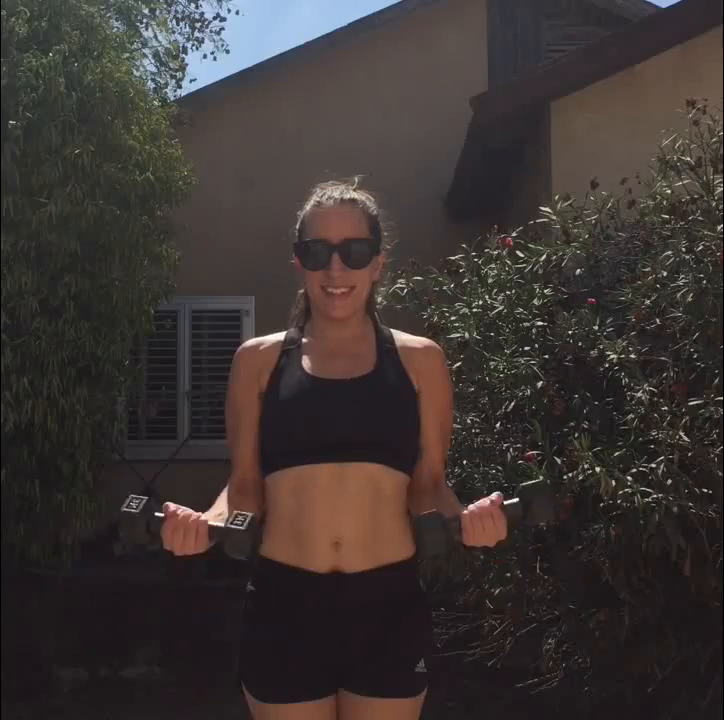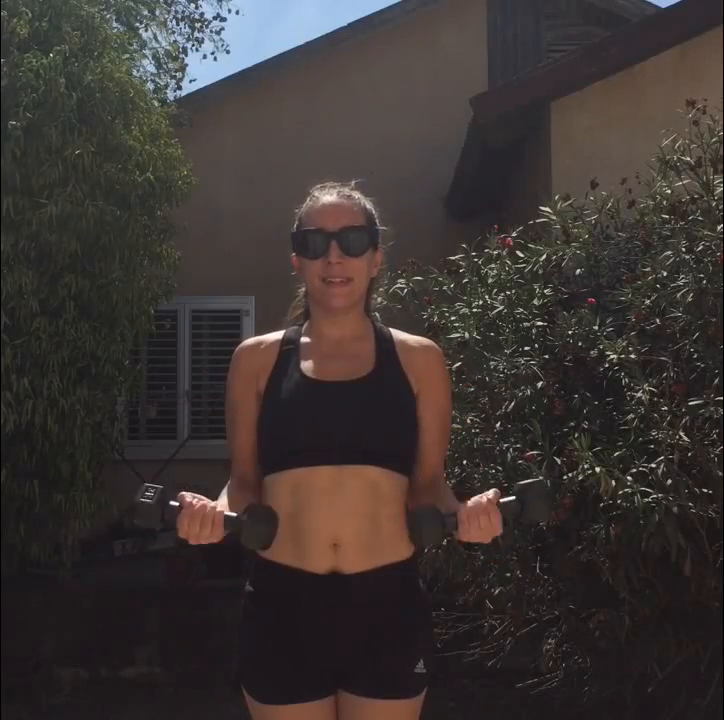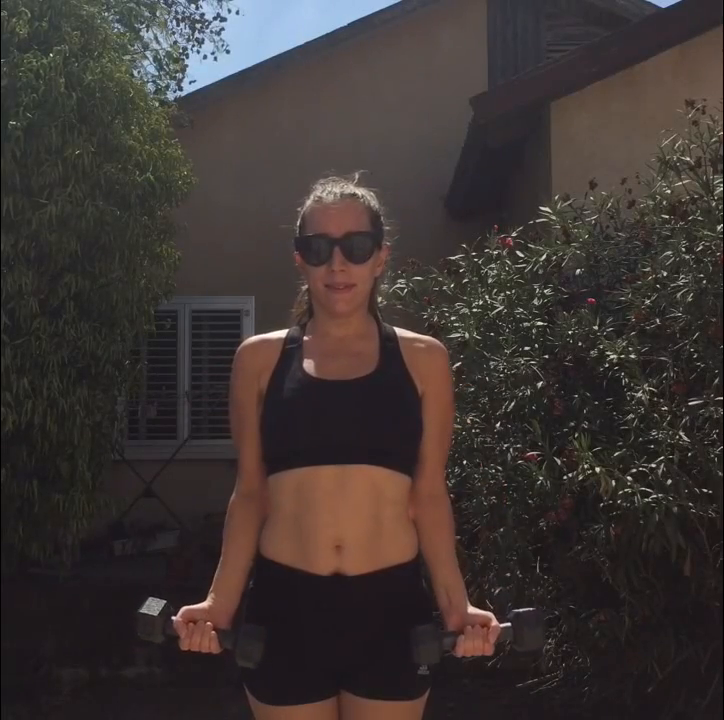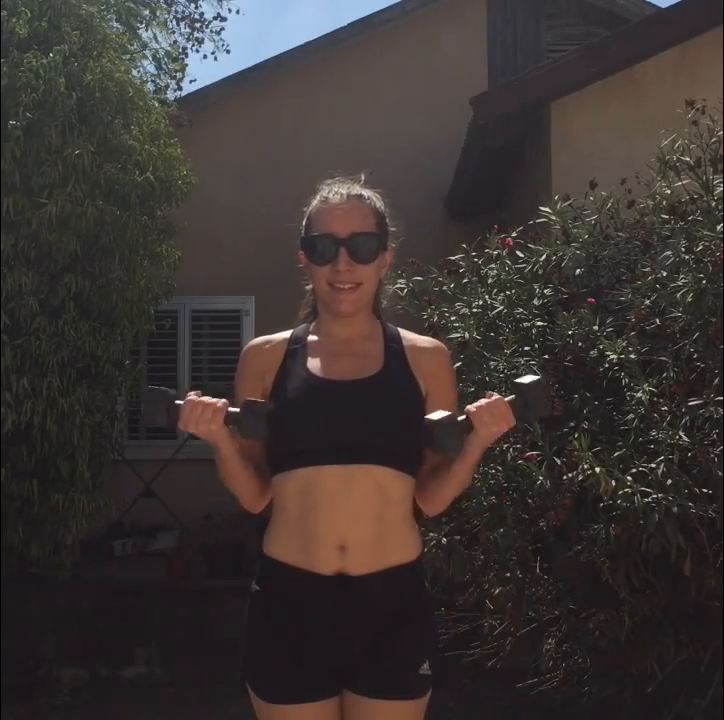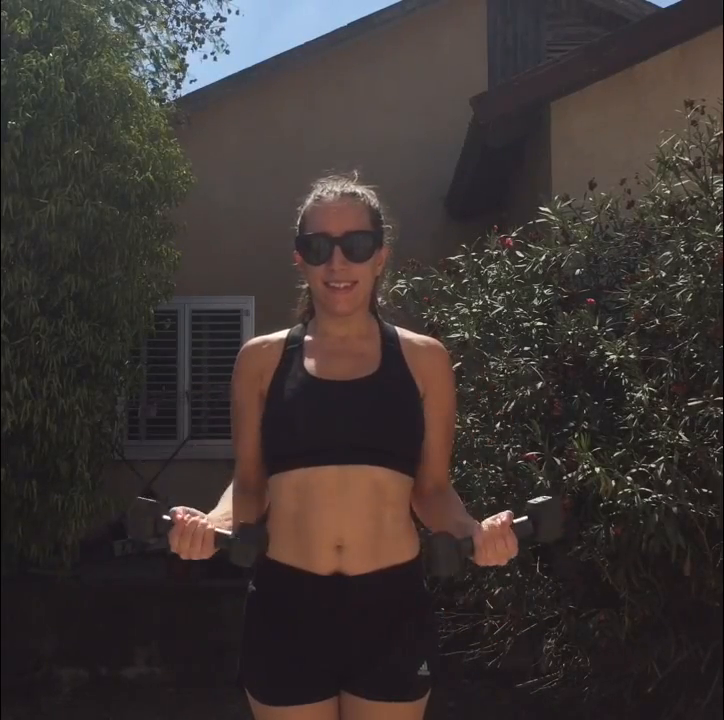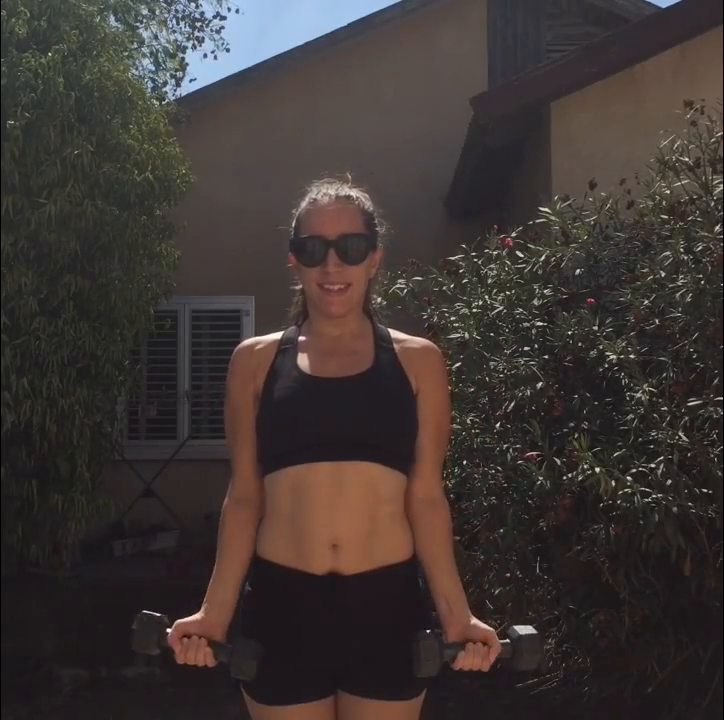
dt=0.7s
person 1, frame 1
left shoulder: (419, 359)
right shoulder: (259, 360)
left elbow: (428, 487)
right elbow: (246, 488)
left wrist: (463, 520)
right wrist: (210, 525)
left hip: (389, 602)
right hip: (285, 601)
person 1, frame 2
left shoulder: (418, 359)
right shoulder: (257, 358)
left elbow: (427, 486)
right elbow: (246, 484)
left wrist: (463, 516)
right wrist: (216, 516)
left hip: (388, 603)
right hip: (284, 603)
person 1, frame 3
left shoulder: (422, 359)
right shoulder: (260, 358)
left elbow: (429, 494)
right elbow: (250, 491)
left wrist: (455, 602)
right wrist: (221, 599)
left hip: (391, 604)
right hip: (286, 603)
person 1, frame 4
left shoulder: (425, 359)
right shoulder: (265, 358)
left elbow: (432, 497)
right elbow: (254, 495)
left wrist: (476, 442)
right wrist: (221, 437)
left hip: (394, 604)
right hip: (290, 603)
person 1, frame 5
left shoulder: (423, 359)
right shoulder: (262, 358)
left elbow: (431, 489)
right elbow: (248, 486)
left wrist: (474, 532)
right wrist: (213, 524)
left hip: (391, 605)
right hip: (287, 605)
person 1, frame 6
left shoulder: (417, 360)
right shoulder: (256, 360)
left elbow: (426, 496)
right elbow: (244, 495)
left wrist: (455, 610)
right wrist: (216, 609)
left hip: (387, 604)
right hip: (283, 605)
